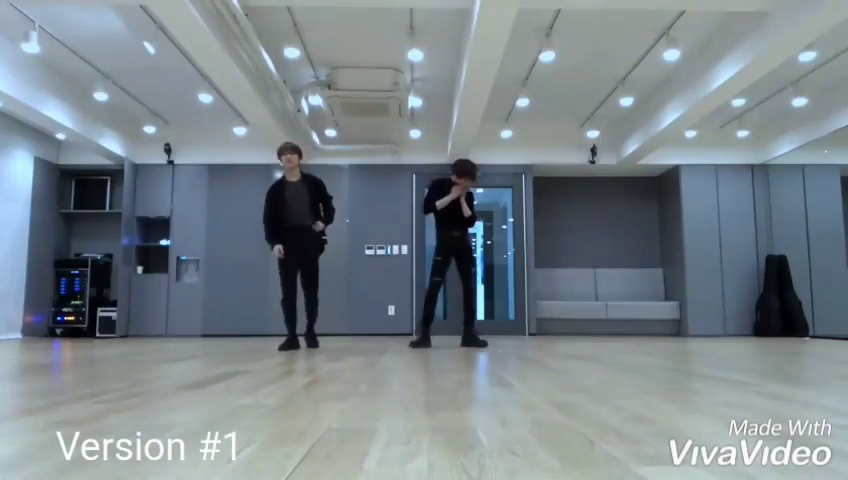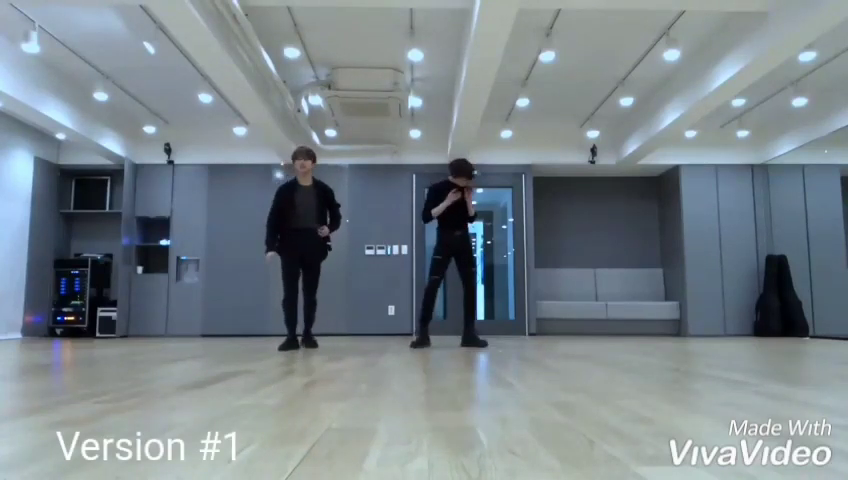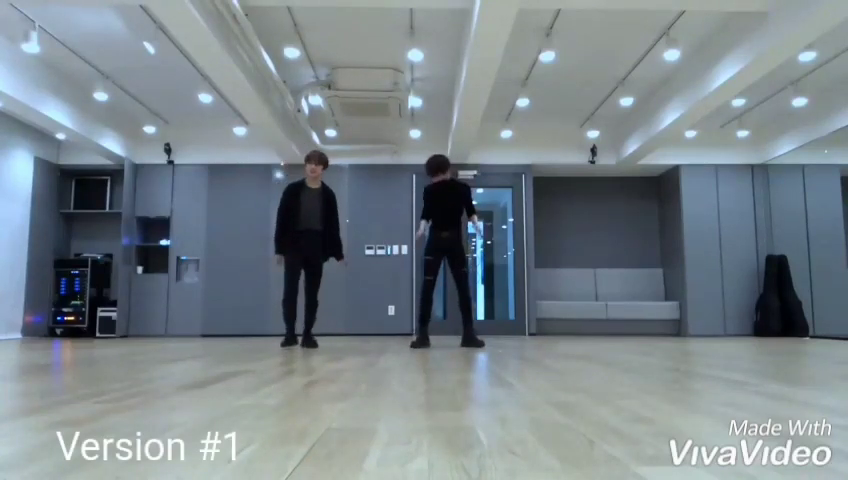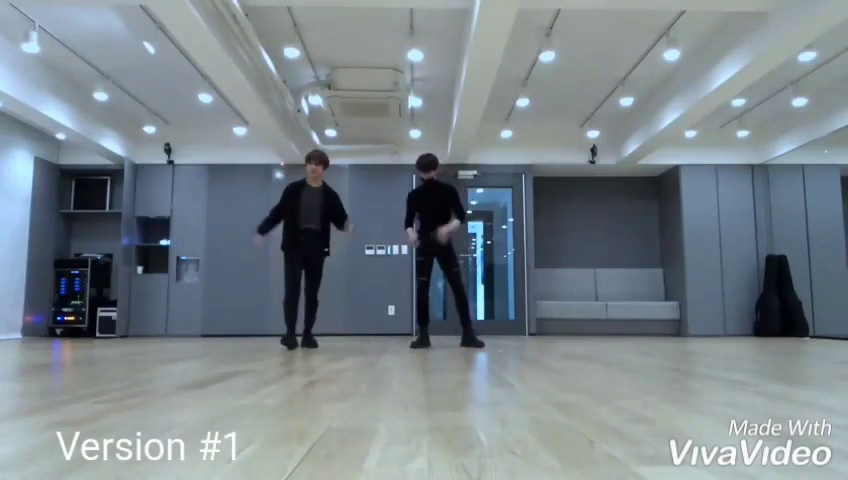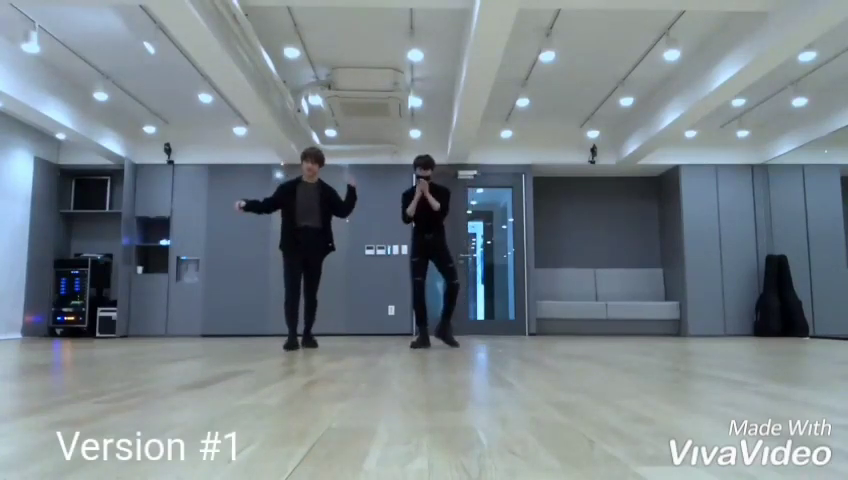
dt=0.3s
person 1, frame 1
left shoulder: (314, 183)
right shoulder: (276, 189)
left elbow: (328, 205)
right elbow: (269, 219)
left wrist: (325, 222)
right wrist: (274, 242)
left hip: (310, 241)
right hip: (287, 242)
left knee: (311, 289)
right knee: (288, 291)
left ankle: (310, 330)
right ankle: (291, 336)
person 1, frame 2
left shoulder: (323, 190)
right shoulder: (285, 190)
left elbow: (335, 214)
right elbow: (273, 220)
left wrist: (330, 228)
right wrist: (270, 246)
left hip: (314, 245)
right hip: (290, 245)
left knee: (310, 292)
right knee: (290, 292)
left ankle: (307, 334)
right ankle: (291, 336)
person 1, frame 3
left shoulder: (328, 195)
right shoulder: (292, 190)
left elbow: (333, 225)
right elbow: (282, 220)
left wrist: (338, 253)
right wrist: (279, 249)
left hip: (317, 247)
right hip: (294, 245)
left knee: (312, 293)
right knee: (290, 290)
left ankle: (308, 334)
right ankle: (290, 333)
person 1, frame 4
left shoulder: (329, 194)
right shoulder: (293, 189)
left elbow: (340, 218)
right elbow: (278, 212)
left wrist: (346, 225)
right wrist: (262, 230)
left hip: (317, 247)
right hip: (294, 245)
left knee: (312, 293)
right knee: (292, 290)
left ankle: (307, 334)
right ankle: (290, 332)
person 1, frame 5
left shoulder: (327, 191)
right shoulder: (288, 188)
left elbow: (343, 211)
right elbow: (268, 205)
left wrist: (351, 190)
right wrist: (246, 205)
left hip: (316, 244)
right hip: (293, 244)
left knee: (311, 292)
right knee: (292, 291)
left ankle: (307, 333)
right ankle: (292, 335)
person 2, frame 1
left shoulder: (468, 195)
right shoulder: (438, 185)
left elbow: (471, 222)
right elbow: (426, 208)
left wrist: (462, 200)
right wrist: (451, 196)
left hip: (463, 242)
right hip: (444, 240)
left knee: (469, 287)
right knee: (434, 286)
left ankle: (469, 333)
right ankle: (424, 334)
person 2, frame 2
left shoulder: (465, 191)
right shoulder: (436, 190)
left elbow: (471, 218)
right elbow: (426, 217)
left wrist: (468, 200)
right wrist: (447, 202)
left hip: (464, 241)
right hip: (445, 241)
left knee: (470, 286)
right knee: (432, 285)
left ankle: (469, 333)
right ankle: (423, 333)
person 2, frame 3
left shoulder: (462, 189)
right shoulder: (429, 191)
left elbow: (470, 211)
left wrist: (476, 223)
right wrist: (421, 229)
left hip: (455, 240)
right hip: (434, 241)
left knee: (463, 287)
right knee: (427, 287)
left ankle: (468, 334)
right ankle: (423, 334)
person 2, frame 4
left shoulder: (448, 191)
right shoulder: (414, 195)
left elbow: (460, 216)
right elbow: (409, 221)
left wrist: (447, 228)
right wrist: (412, 234)
left hip: (444, 242)
right hip: (424, 243)
left knee: (458, 287)
right knee: (422, 288)
left ankle: (468, 334)
right ankle: (423, 334)
person 2, frame 5
left shoulder: (442, 191)
right shoulder: (409, 194)
left elbow: (443, 212)
right elbow: (406, 218)
left wrist: (428, 195)
right wrist: (417, 197)
left hip: (438, 241)
right hip: (419, 243)
left knee: (453, 282)
right knee: (418, 289)
left ankle: (444, 327)
right ankle: (423, 334)
